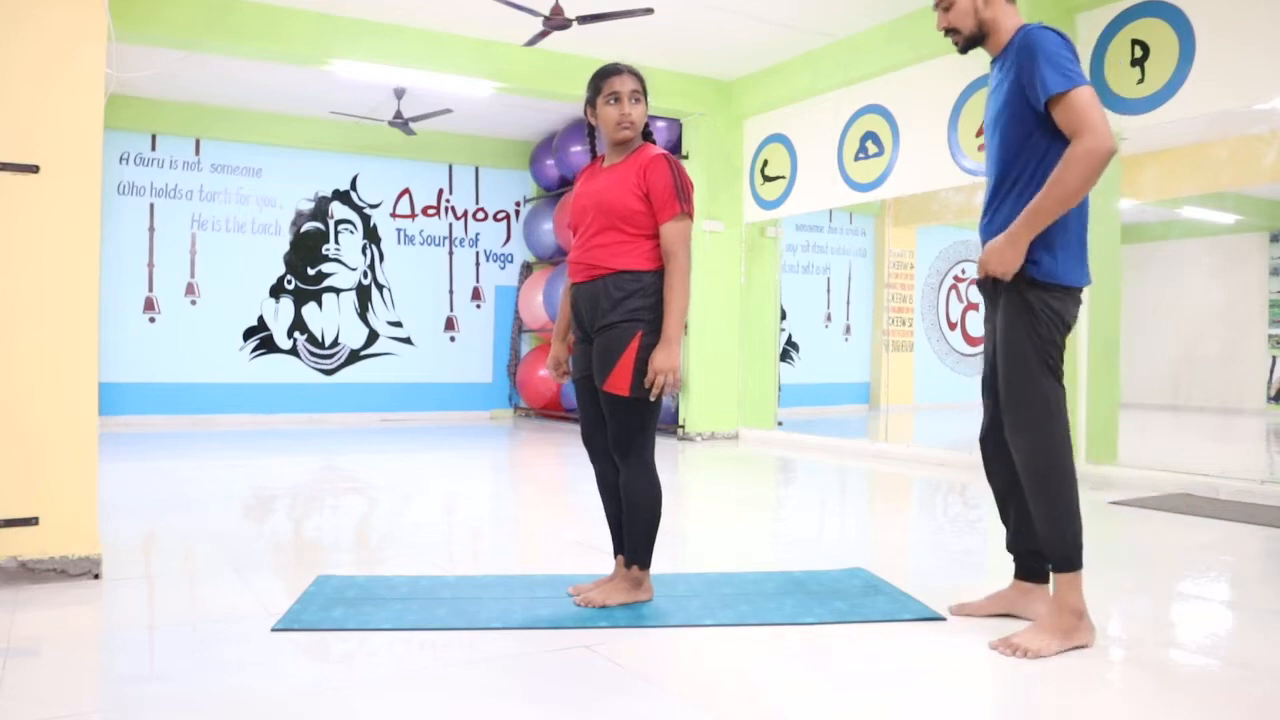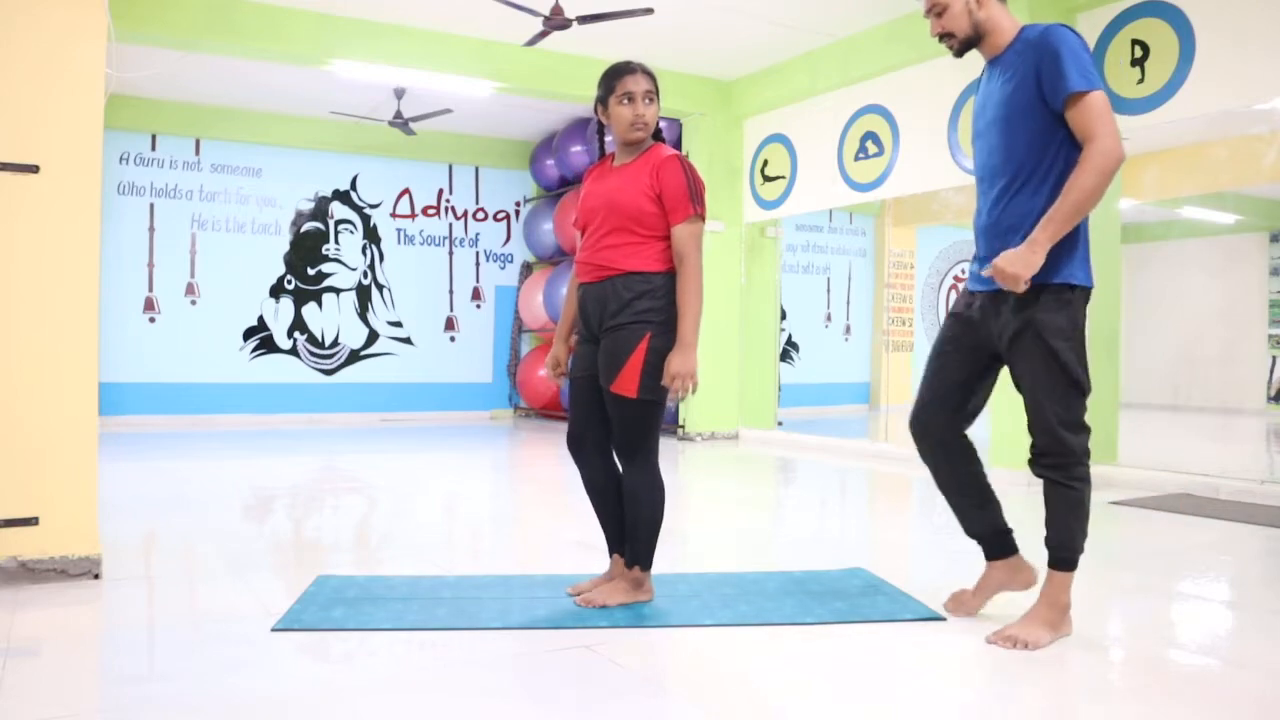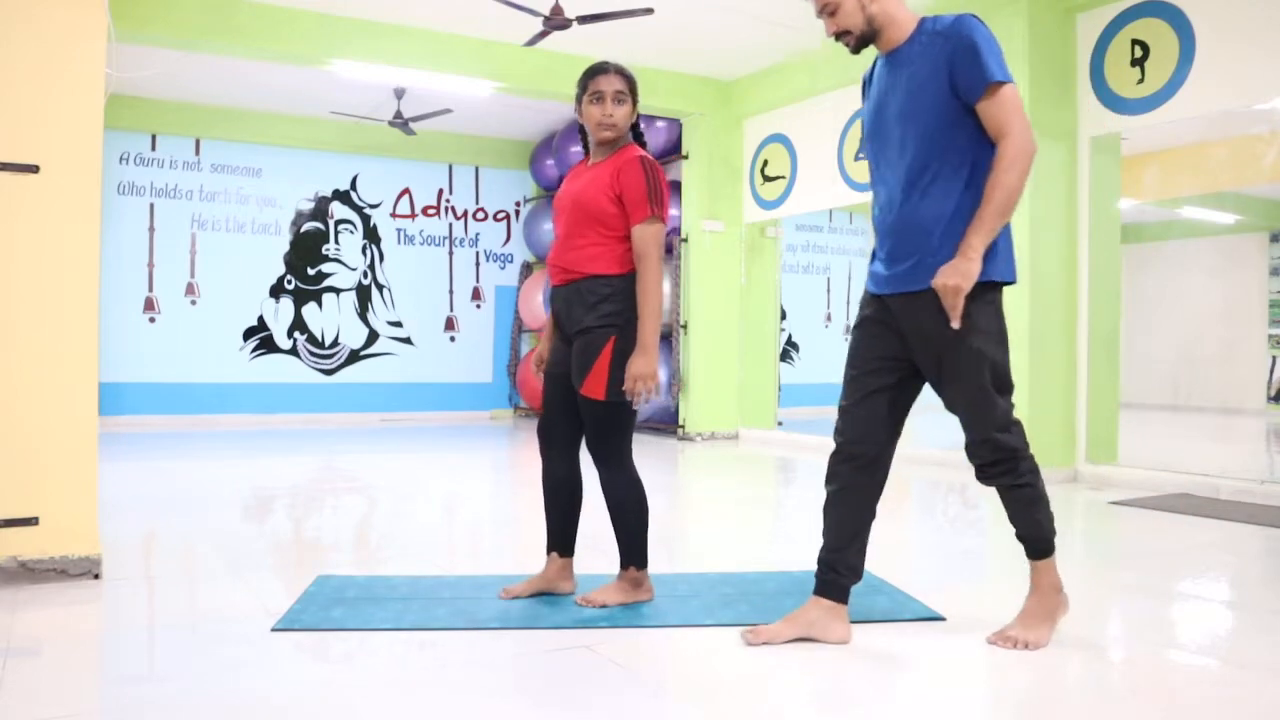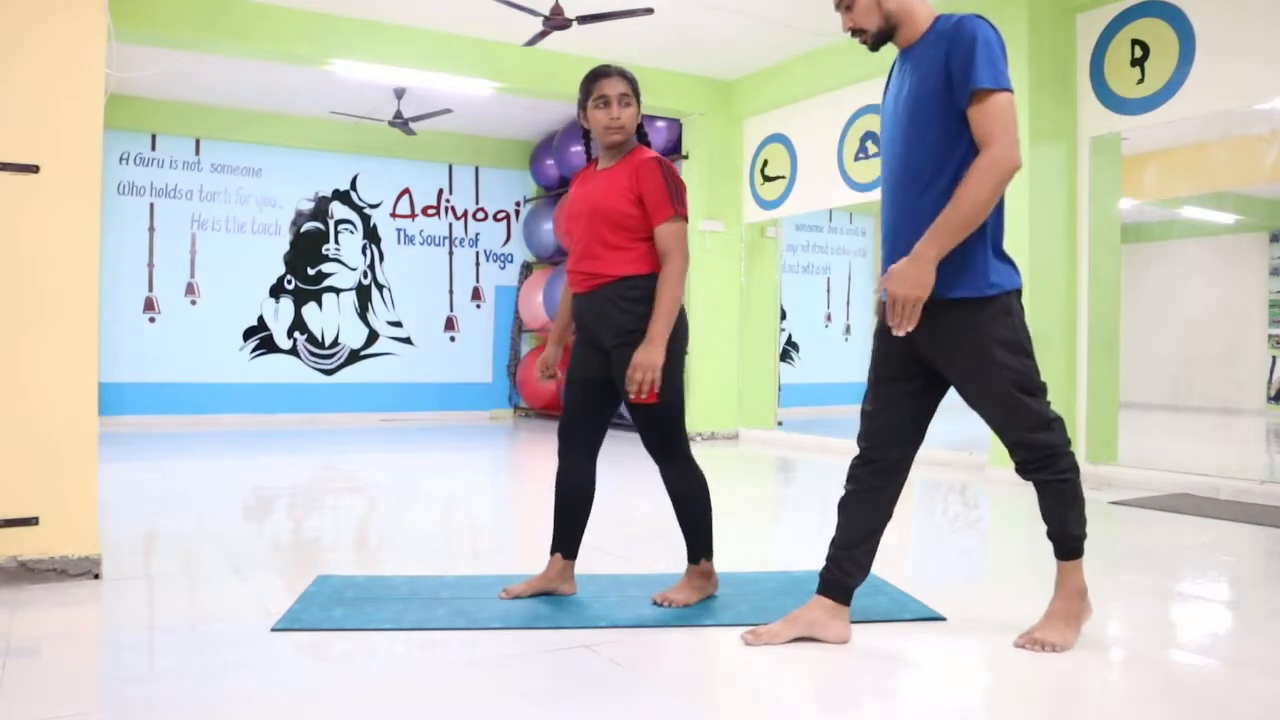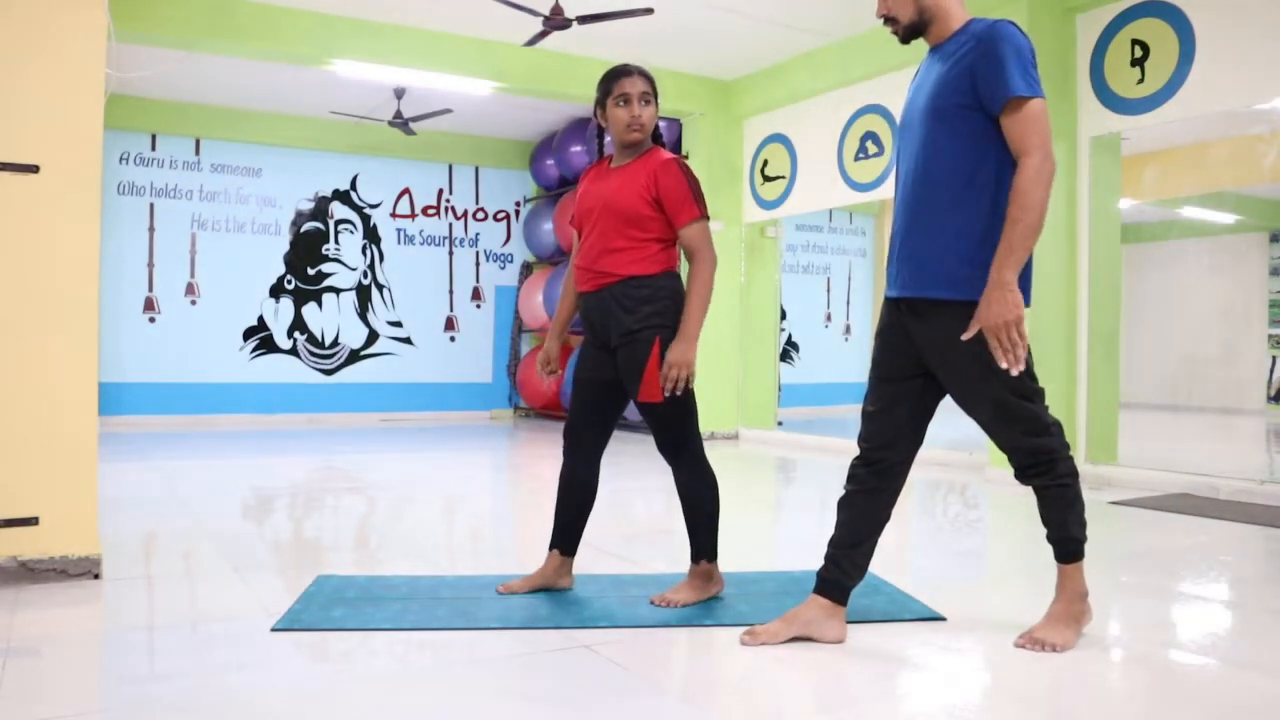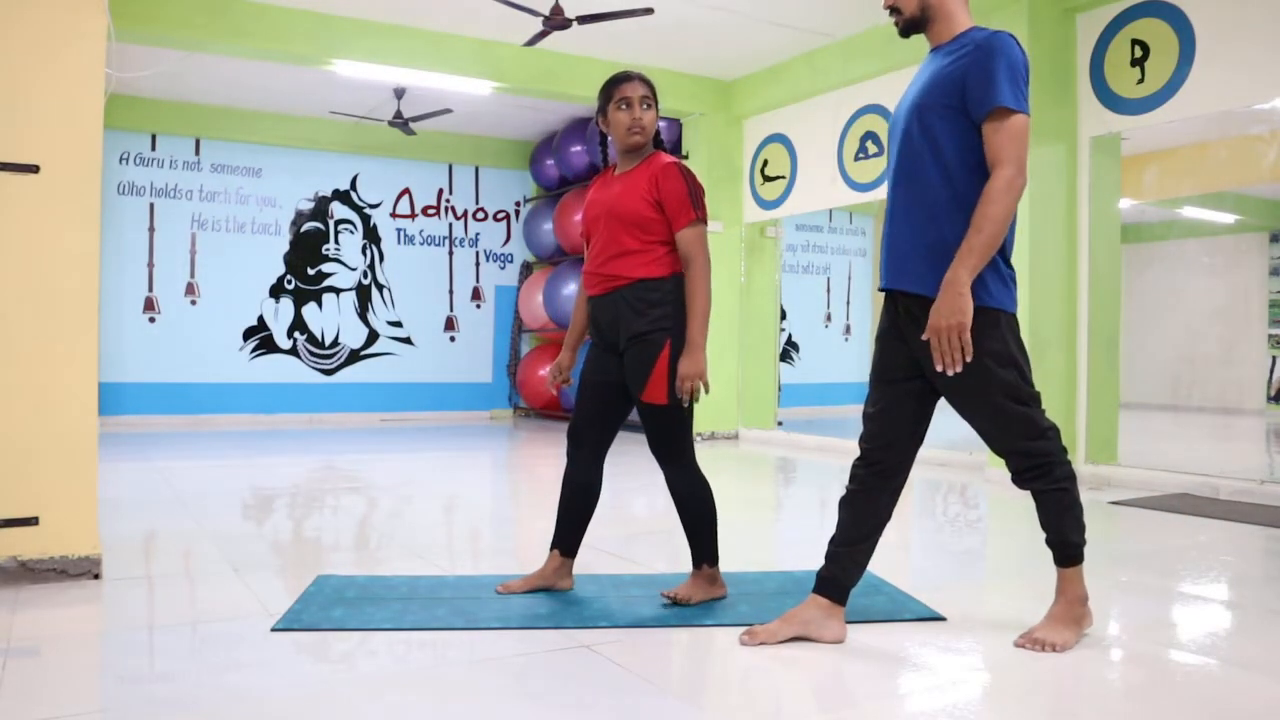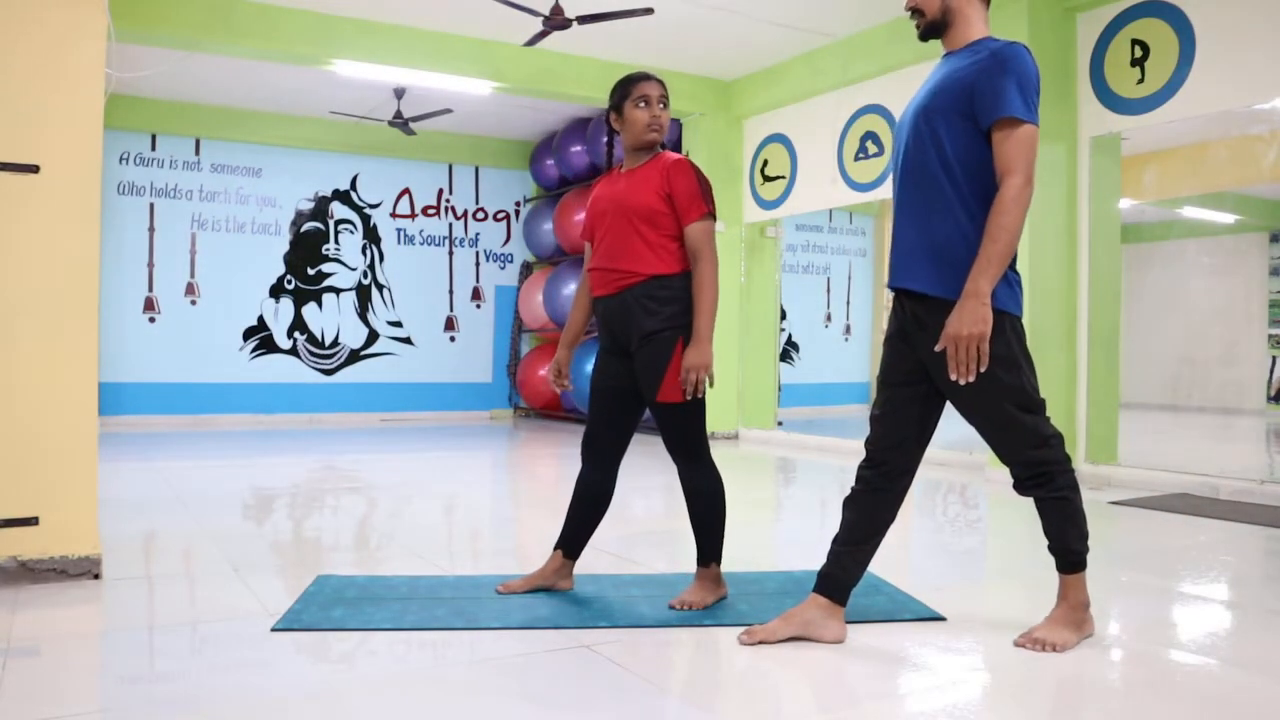
dt=0.7s
person 1, frame 1
right shoulder: (1003, 69)
left elbow: (1096, 142)
left wrist: (1016, 237)
left hip: (1037, 274)
right hip: (1009, 277)
left knee: (1033, 433)
right knee: (1002, 438)
left ankle: (1070, 608)
right ankle: (1031, 584)
person 1, frame 2
right shoulder: (988, 79)
left elbow: (1105, 148)
left wrist: (1036, 247)
left hip: (1047, 288)
right hip: (985, 288)
left knee: (1056, 442)
right knee: (932, 423)
left ankle: (1056, 602)
right ankle: (1004, 560)
person 1, frame 3
right shoulder: (876, 77)
left elbow: (1018, 144)
left wrist: (970, 252)
left hip: (954, 289)
right hip: (887, 293)
left knee: (992, 439)
right knee: (857, 447)
left ankle: (1046, 589)
right ankle: (829, 603)
person 1, frame 4
right shoulder: (901, 69)
left elbow: (1001, 155)
left wrist: (925, 256)
left hip: (974, 295)
right hip: (910, 302)
left knee: (1034, 440)
right knee: (878, 453)
left ankle: (1071, 591)
right ankle: (831, 604)
person 1, frame 5
right shoulder: (929, 67)
left elbow: (1036, 163)
left wrist: (1003, 284)
left hip: (974, 301)
right hip: (908, 301)
left knee: (1035, 447)
right knee: (877, 454)
left ankle: (1072, 594)
right ankle: (827, 604)
person 1, frame 6
right shoulder: (932, 68)
left elbow: (1008, 175)
left wrist: (958, 284)
left hip: (964, 302)
right hip: (906, 301)
left knee: (1031, 449)
right knee: (879, 456)
left ankle: (1072, 597)
right ankle: (826, 604)
person 1, frame 7
left shoulder: (1002, 61)
right shoulder: (943, 74)
left elbow: (1016, 186)
left wrist: (975, 296)
left hip: (970, 306)
right hip: (915, 306)
left knee: (1033, 455)
right knee: (885, 459)
left ankle: (1074, 603)
right ankle: (826, 605)
person 2, frame 1
left shoulder: (659, 166)
right shoulder: (588, 177)
left elbow: (677, 260)
left wrist: (670, 342)
right wrist: (561, 335)
left hip: (634, 313)
right hip: (590, 317)
left knee: (631, 449)
right knee: (600, 447)
left ankle: (637, 579)
right ankle: (621, 567)
person 2, frame 2
left shoulder: (670, 167)
right shoulder: (594, 177)
left elbow: (689, 263)
left wrist: (686, 345)
right wrist: (562, 336)
left hip: (643, 313)
right hip: (595, 317)
left knee: (634, 450)
right knee: (585, 443)
left ankle: (638, 579)
right ankle: (620, 563)
person 2, frame 3
left shoulder: (637, 168)
right shoulder: (577, 173)
left elbow: (650, 263)
left wrist: (647, 348)
right wrist: (549, 334)
left hip: (610, 315)
right hip: (573, 319)
left knee: (609, 450)
right knee: (555, 443)
left ankle: (634, 578)
right ankle: (558, 568)
person 2, frame 4
left shoulder: (651, 168)
right shoulder: (581, 181)
left elbow: (674, 260)
left wrist: (656, 342)
right wrist: (556, 340)
left hip: (639, 317)
right hip: (593, 325)
left knee: (667, 447)
right knee: (574, 445)
left ankle: (701, 570)
right ankle: (560, 568)
person 2, frame 5
left shoulder: (667, 169)
right shoulder: (591, 178)
left elbow: (702, 256)
left wrist: (687, 339)
right wrist: (555, 334)
left hip: (650, 316)
right hip: (601, 324)
left knee: (680, 446)
right knee: (580, 442)
left ankle: (705, 573)
right ankle: (558, 564)
person 2, frame 6
left shoulder: (670, 174)
right shoulder: (599, 187)
left elbow: (696, 263)
left wrist: (695, 348)
right wrist: (570, 346)
left hip: (656, 322)
right hip: (609, 329)
left knee: (672, 450)
right knee: (583, 444)
left ankle: (708, 575)
right ankle: (559, 566)
person 2, frame 7
left shoulder: (677, 171)
right shoulder: (603, 188)
left elbow: (703, 258)
right elbow: (591, 273)
left wrist: (701, 340)
right wrist: (566, 345)
left hip: (664, 319)
right hip: (615, 329)
left knee: (688, 449)
right knee: (599, 448)
left ankle: (710, 576)
right ankle: (560, 565)
